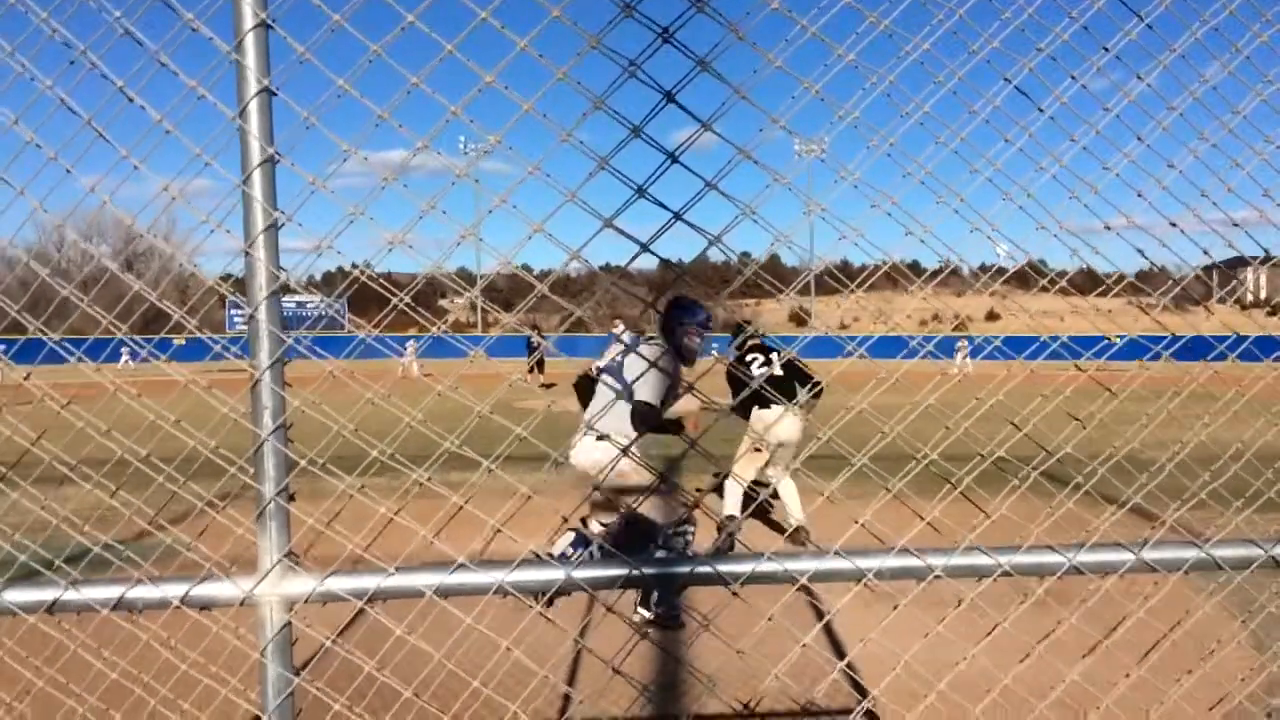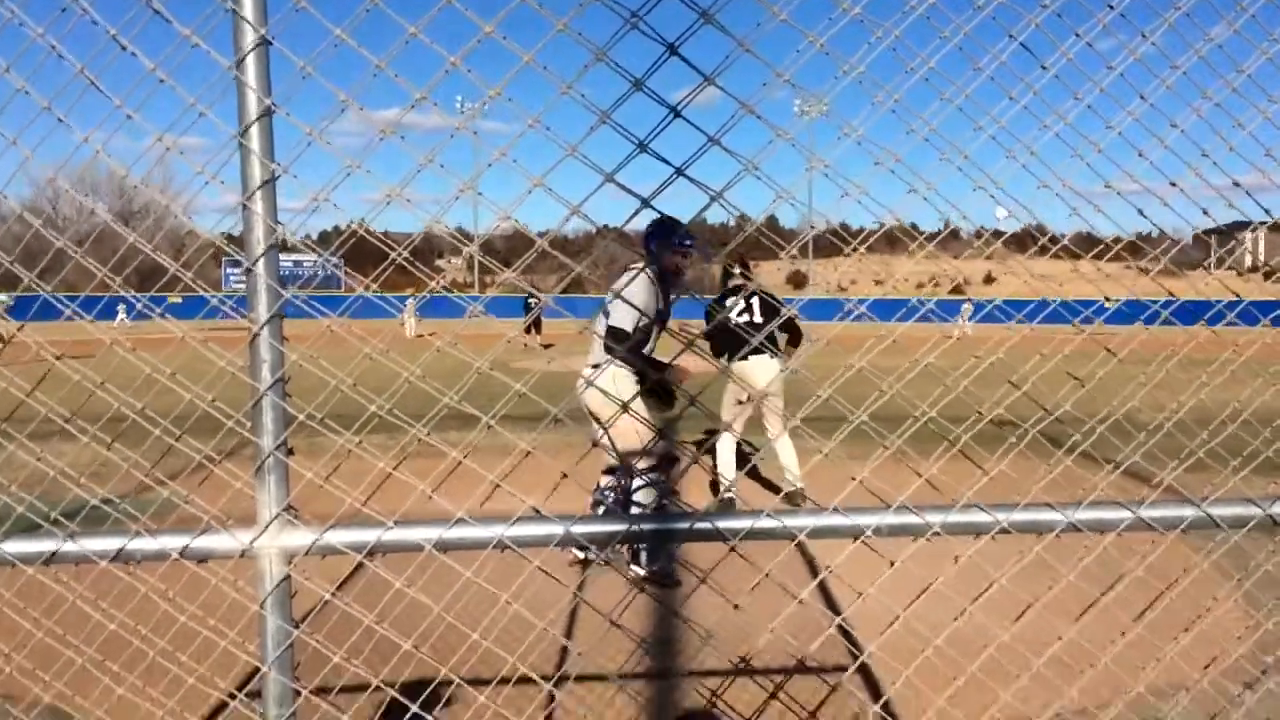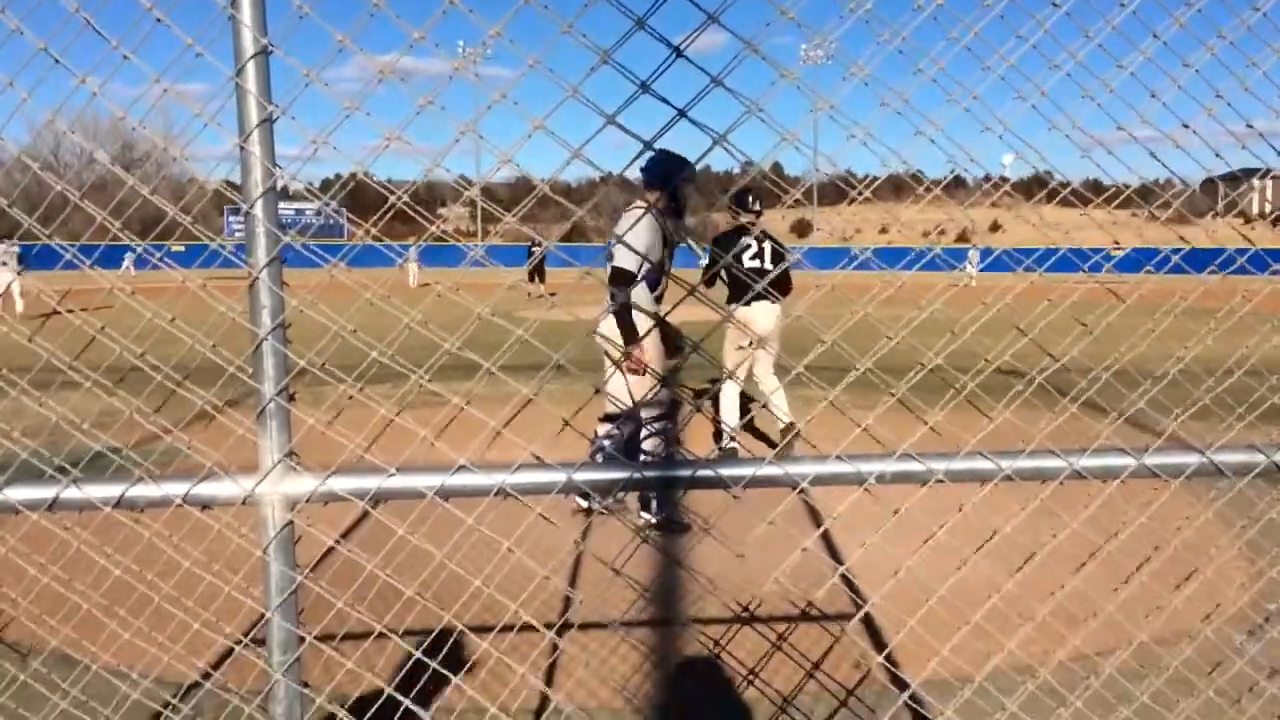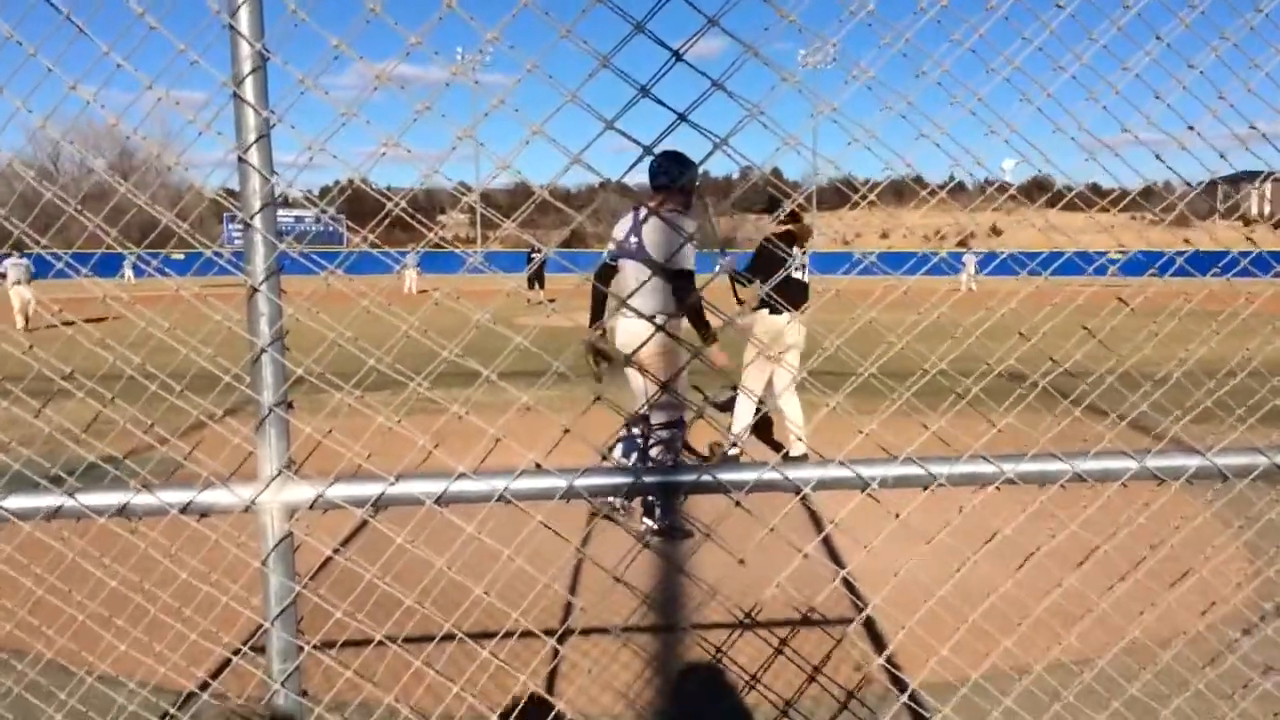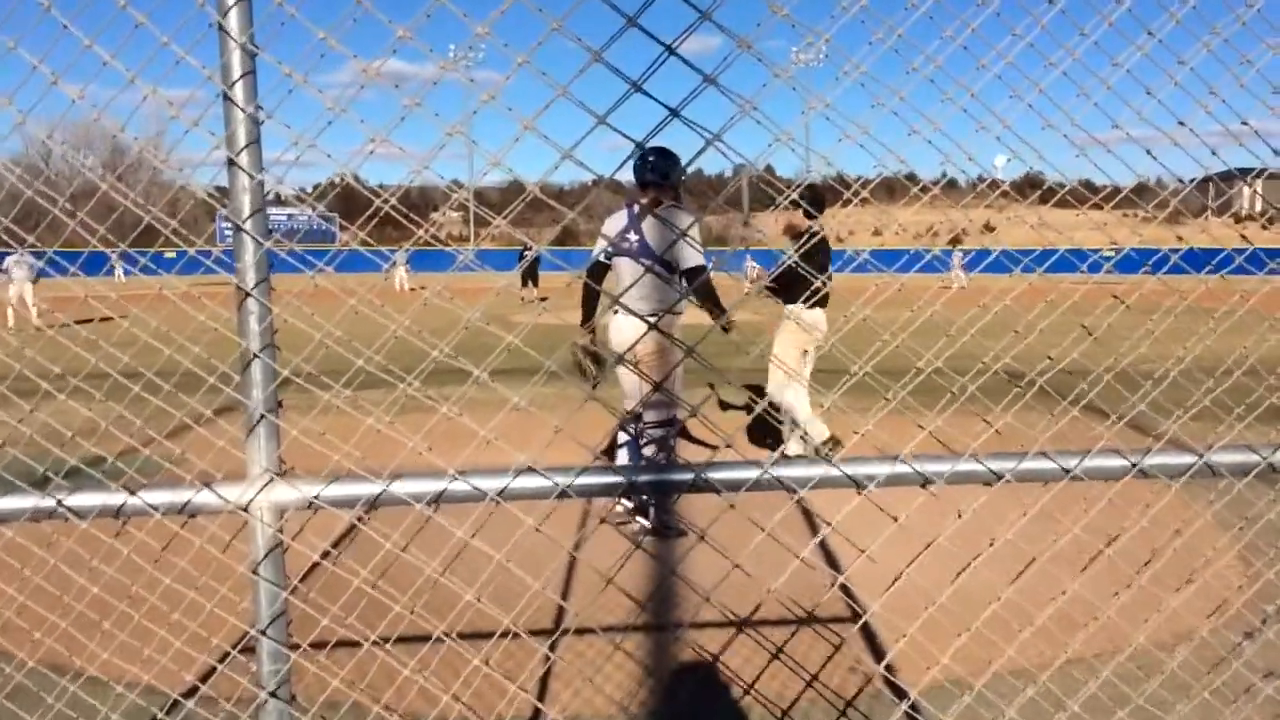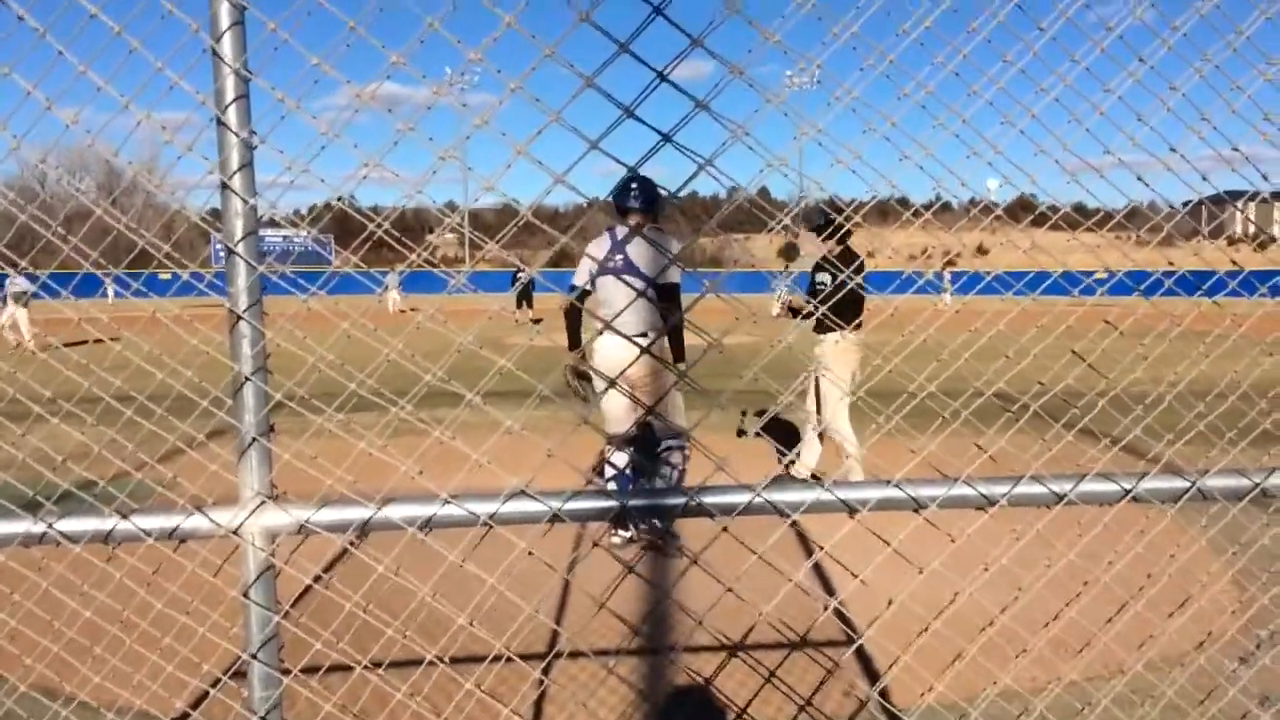
dt=0.4s
person 1, frame 1
left shoulder: (635, 349)
right shoulder: (661, 358)
left elbow: (582, 383)
right elbow: (641, 418)
right wrist: (680, 427)
left hip: (584, 447)
right hip: (613, 451)
left knee: (603, 519)
right knee: (676, 521)
right ankle: (654, 607)
person 1, frame 2
left shoulder: (653, 284)
right shoulder: (640, 281)
right elbow: (615, 343)
left wrist: (656, 375)
right wrist: (664, 370)
left hip: (610, 382)
right hip: (612, 382)
left knee: (621, 466)
right knee: (652, 465)
left ankle: (591, 544)
right ankle: (645, 560)
person 1, frame 3
left shoulder: (639, 217)
right shoulder: (648, 222)
right elbow: (620, 285)
left wrist: (657, 320)
right wrist: (633, 344)
left hip: (619, 326)
right hip: (633, 329)
left knee: (620, 412)
right knee: (660, 414)
left ankle: (593, 493)
right ankle: (655, 507)
person 1, frame 4
left shoulder: (629, 221)
right shoulder: (679, 224)
left elbow: (601, 278)
right elbow: (684, 289)
left wrist: (595, 326)
right wrist: (709, 342)
left hip: (626, 328)
right hip: (659, 332)
left knee: (644, 414)
right knee: (666, 423)
right ankle: (657, 513)
person 1, frame 5
left shoulder: (616, 220)
right shoulder: (678, 219)
left elbow: (592, 277)
right elbow: (697, 282)
left wrist: (587, 327)
right wrist: (722, 319)
left hip: (621, 325)
right hip: (656, 330)
left knee: (634, 414)
right knee: (662, 421)
left ankle: (628, 499)
right ankle: (653, 512)
person 1, frame 6
left shoulder: (597, 245)
right shoulder: (661, 241)
left elbow: (572, 303)
right elbow: (670, 304)
left wrist: (575, 349)
right wrist: (679, 359)
left hip: (605, 350)
right hip: (647, 350)
left knee: (618, 439)
right knee: (671, 436)
left ankle: (622, 524)
right ankle: (657, 517)
person 2, frame 1
left shoulder: (735, 364)
right shoulder: (783, 355)
left elbow: (743, 408)
right elbow: (815, 386)
left wrist: (735, 411)
right wrist: (803, 412)
left hip: (764, 419)
right hip: (792, 421)
left knee: (736, 477)
right knee: (780, 473)
left ankle: (730, 523)
right ankle: (799, 528)
person 2, frame 2
left shoulder: (717, 305)
right shoulder: (768, 298)
left elbow: (718, 351)
right elbow: (795, 334)
left wrist: (711, 337)
left hip: (742, 369)
right hip: (772, 368)
left knee: (727, 435)
right knee: (779, 431)
left ankle: (727, 495)
right ankle: (795, 488)
person 2, frame 3
left shoulder: (726, 239)
right shoulder: (774, 242)
left elbow: (708, 280)
right elbow: (786, 287)
left wrist: (708, 268)
left hip: (744, 313)
right hip: (772, 313)
left knee: (732, 381)
right knee: (765, 375)
left ankle: (729, 444)
right ankle: (786, 423)
person 2, frame 4
left shoulder: (773, 242)
right shoulder: (801, 247)
left elbow: (749, 275)
left wrist: (731, 271)
right wrist: (754, 302)
left hip: (772, 320)
right hip: (795, 322)
left knee: (750, 389)
right knee: (786, 388)
left ankle: (732, 450)
right ankle: (798, 450)
person 2, frame 5
left shoulder: (814, 239)
right shoulder: (808, 238)
left elbow: (800, 278)
left wrist: (768, 277)
right wrist: (767, 283)
left hip: (802, 317)
right hip: (804, 316)
left knee: (779, 388)
right knee: (796, 387)
left ankle: (823, 439)
right ankle: (795, 450)
person 2, frame 6
left shoulder: (851, 262)
right shoulder: (823, 263)
left elbow: (849, 307)
right elbow: (813, 305)
left wrist: (803, 305)
right wrist: (790, 308)
left hip: (842, 343)
right hip: (823, 343)
left knee: (834, 417)
right knee: (814, 411)
left ankle: (855, 480)
right ankle: (802, 472)
